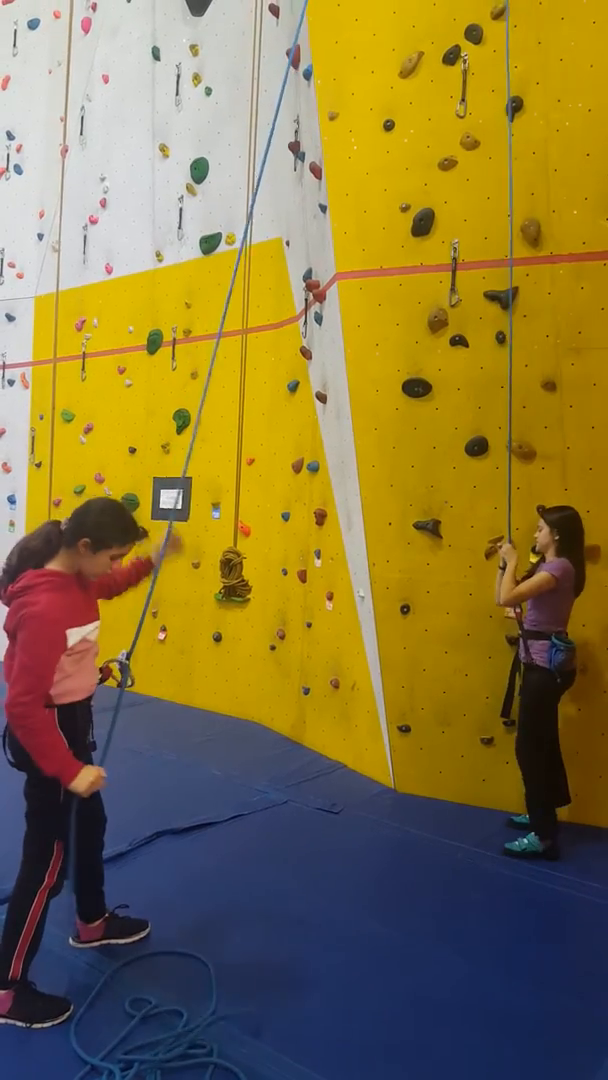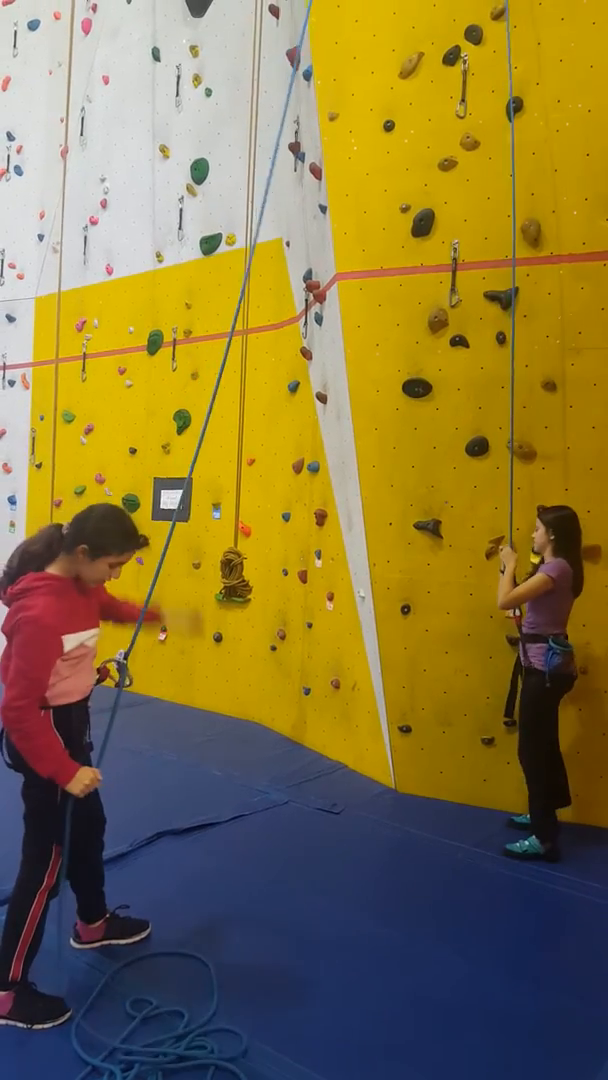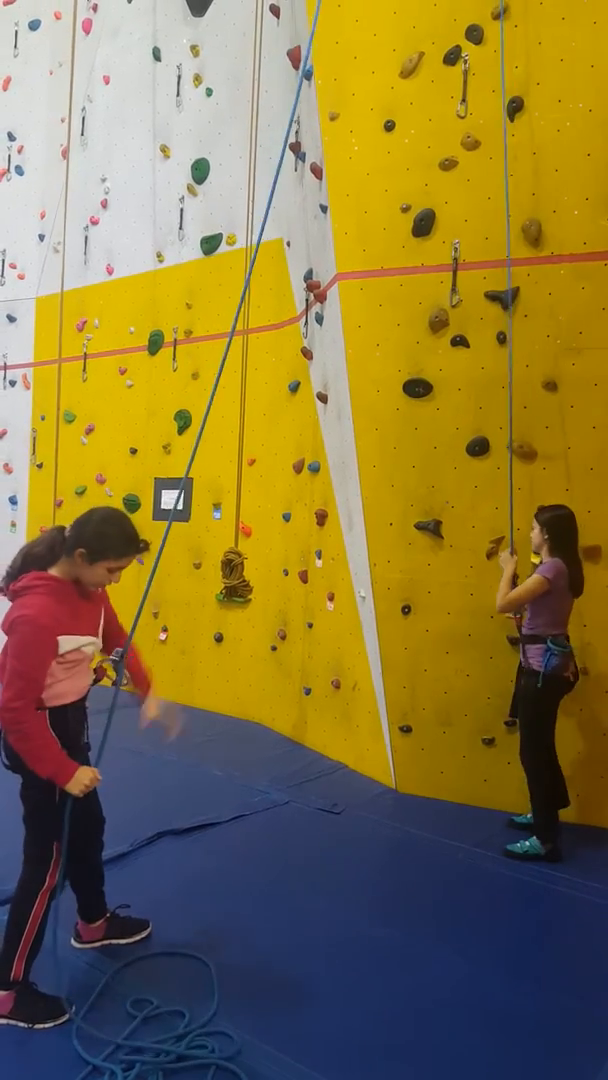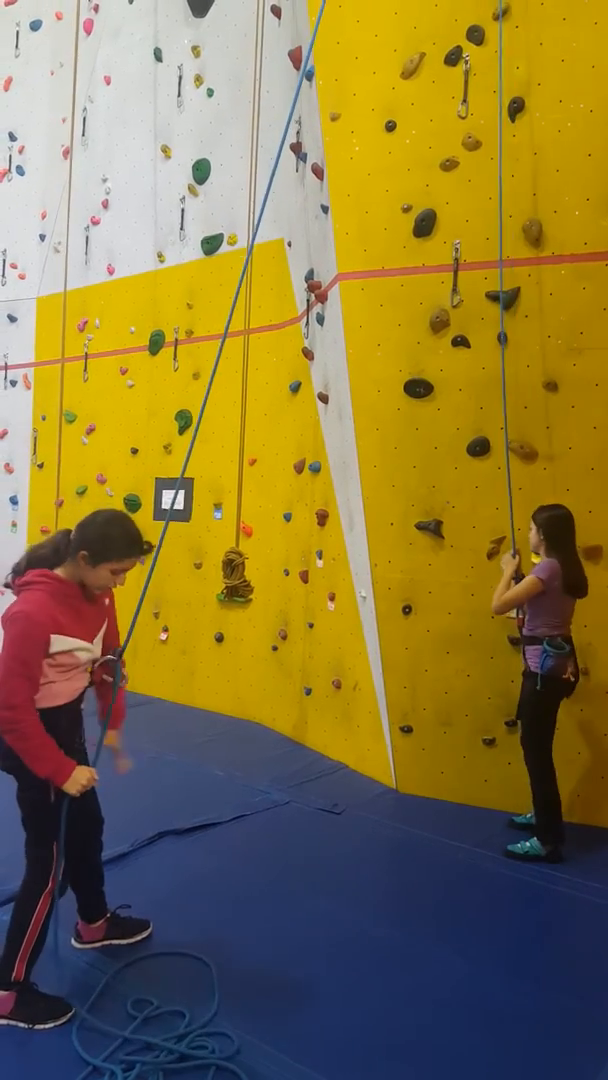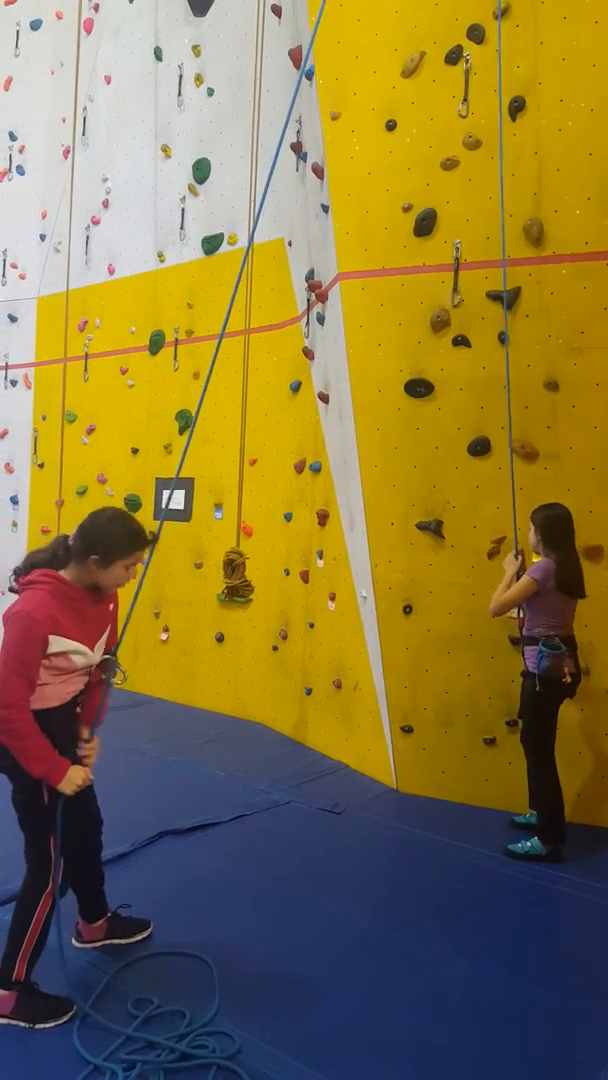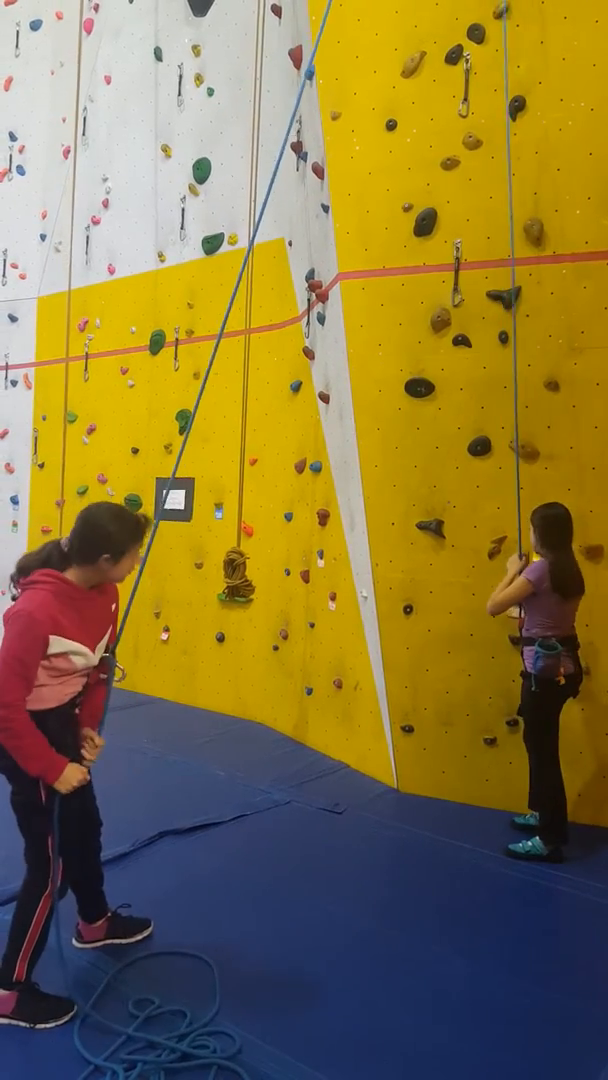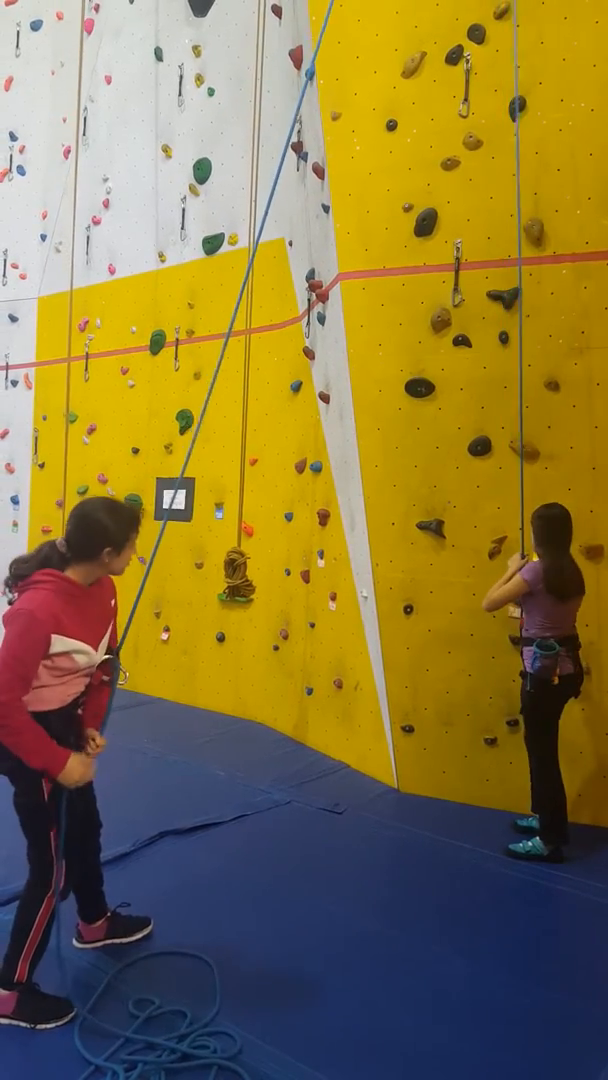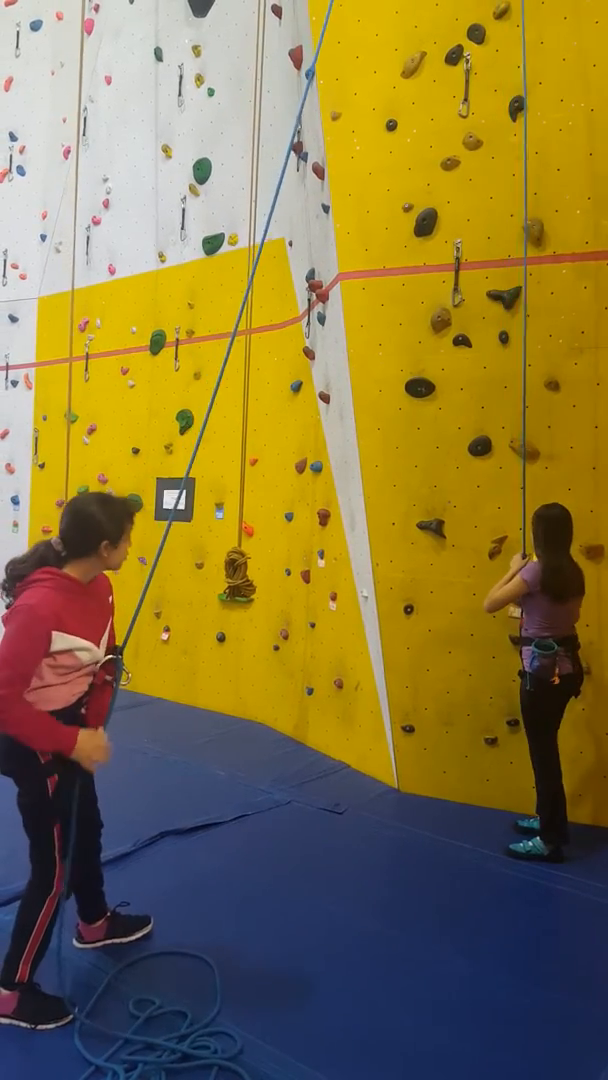
dt=0.1s
person 1, frame 1
left shoulder: (74, 577)
right shoulder: (43, 608)
left elbow: (108, 584)
left wrist: (152, 562)
right wrist: (68, 769)
left hip: (70, 723)
right hip: (48, 734)
left knee: (89, 826)
right knee: (47, 857)
left ankle: (93, 921)
person 1, frame 2
left shoulder: (75, 583)
left elbow: (105, 606)
left wrist: (153, 615)
right wrist: (64, 770)
left hip: (67, 725)
right hip: (45, 735)
left knee: (88, 825)
right knee: (45, 858)
left ankle: (93, 922)
person 1, frame 3
left shoulder: (85, 588)
left elbow: (111, 639)
left wrist: (145, 688)
right wrist: (63, 771)
left hip: (69, 722)
left knee: (87, 827)
right knee: (47, 858)
left ankle: (94, 922)
person 1, frame 4
left shoulder: (93, 593)
left elbow: (107, 656)
left wrist: (113, 722)
right wrist: (61, 770)
left hip: (65, 724)
left knee: (86, 828)
right knee: (49, 860)
left ankle: (94, 922)
person 1, frame 5
left shoulder: (102, 596)
left wrist: (86, 728)
right wrist: (55, 770)
left hip: (63, 726)
left knee: (85, 828)
right knee: (50, 861)
left ankle: (95, 922)
person 1, frame 6
left shoulder: (104, 594)
left wrist: (88, 726)
right wrist: (52, 768)
left hip: (63, 727)
left knee: (84, 829)
right knee: (50, 863)
left ankle: (95, 922)
person 1, frame 7
left shoulder: (101, 590)
left wrist: (92, 726)
right wrist: (58, 761)
left hip: (68, 729)
left knee: (84, 830)
right knee: (52, 863)
left ankle: (95, 922)
person 1, frame 8
left shoulder: (98, 588)
left wrist: (95, 723)
right wrist: (71, 742)
left hip: (69, 728)
left knee: (86, 830)
right knee: (54, 862)
left ankle: (95, 922)
person 2, frame 1
left shoulder: (559, 567)
right shoulder: (548, 566)
left elbow: (506, 598)
right elbow: (508, 597)
left wrist: (512, 562)
right wrist: (505, 563)
left hip: (546, 665)
right hip: (541, 662)
left knee: (528, 747)
right knee: (543, 742)
left ankle: (543, 835)
right ankle: (543, 813)
person 2, frame 2
left shoulder: (557, 568)
right shoulder: (548, 568)
left elbow: (505, 601)
right elbow: (510, 601)
left wrist: (510, 566)
right wrist: (506, 566)
left hip: (544, 667)
right hip: (542, 665)
left knee: (531, 751)
right knee: (543, 743)
left ankle: (544, 838)
right ankle: (545, 814)
person 2, frame 3
left shoulder: (552, 568)
right shoulder: (557, 567)
left elbow: (503, 604)
right elbow: (523, 606)
left wrist: (508, 570)
right wrist: (513, 571)
left hip: (545, 666)
right hip: (549, 664)
left knee: (533, 750)
right knee: (539, 744)
left ankle: (546, 840)
right ankle: (544, 812)
person 2, frame 4
left shoulder: (548, 568)
right shoulder: (561, 568)
left elbow: (499, 606)
right elbow: (529, 606)
left wrist: (508, 571)
right wrist: (515, 573)
left hip: (544, 668)
right hip: (553, 665)
left knee: (535, 752)
right knee: (536, 745)
left ankle: (547, 840)
right ankle: (544, 813)
person 2, frame 5
left shoulder: (544, 568)
right shoulder: (567, 568)
left elbow: (496, 607)
left wrist: (510, 572)
right wrist: (521, 574)
left hip: (545, 667)
right hip: (560, 665)
left knee: (539, 749)
right knee: (535, 741)
left ankle: (549, 840)
right ankle: (542, 813)
person 2, frame 6
left shoulder: (540, 568)
right shoulder: (567, 569)
left elbow: (493, 607)
left wrist: (512, 571)
left hip: (544, 667)
right hip: (561, 665)
left knee: (542, 750)
right knee: (538, 742)
left ankle: (550, 840)
right ankle: (543, 814)
person 2, frame 7
left shoulder: (537, 569)
right shoulder: (572, 571)
left elbow: (489, 603)
left wrist: (512, 569)
left hip: (543, 668)
right hip: (565, 667)
left knee: (541, 750)
right knee: (542, 745)
left ankle: (550, 840)
right ankle: (547, 817)
person 2, frame 8
left shoulder: (536, 569)
right shoulder: (572, 571)
left elbow: (490, 604)
left wrist: (514, 569)
left hip: (542, 668)
right hip: (565, 667)
left knee: (543, 751)
right knee: (543, 745)
left ankle: (550, 840)
right ankle: (549, 819)
